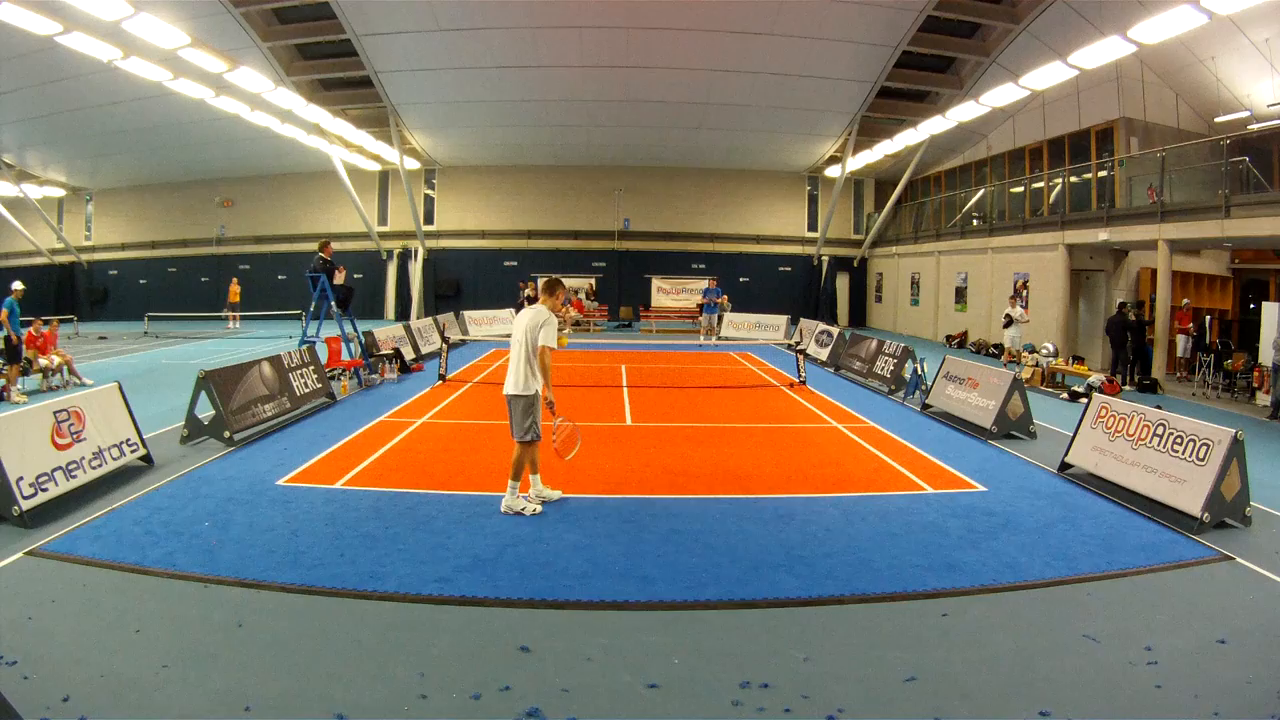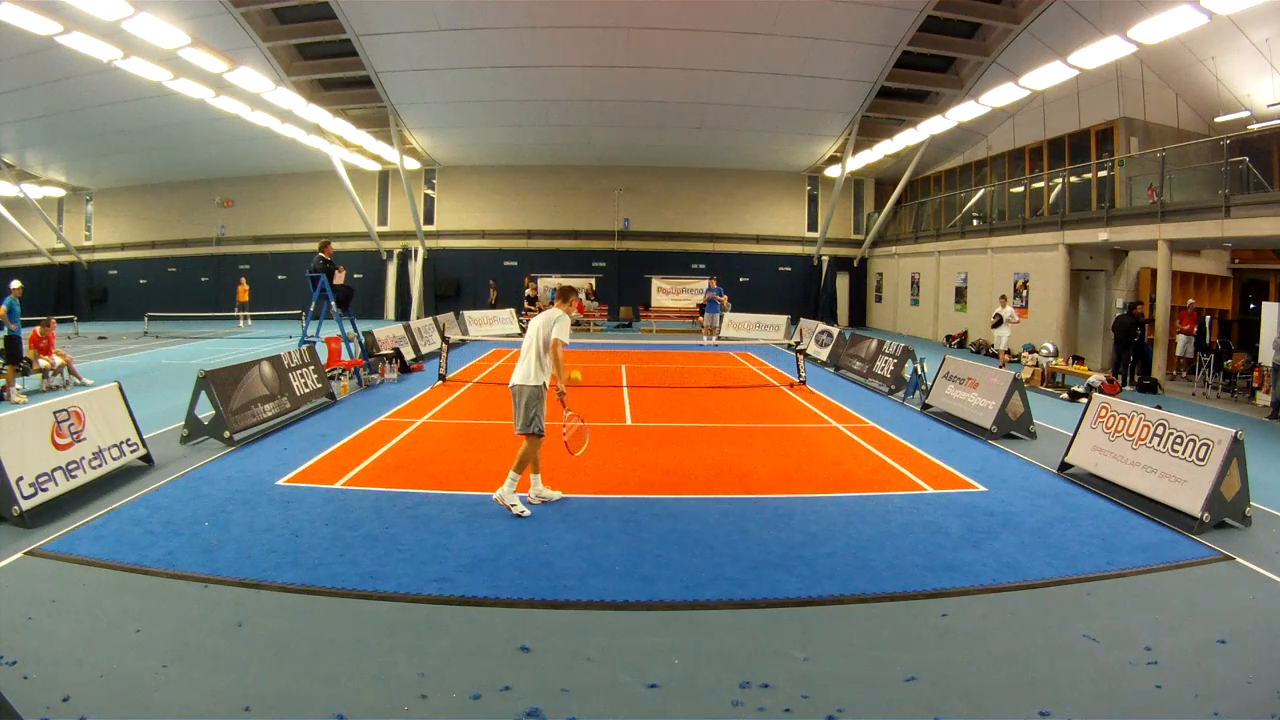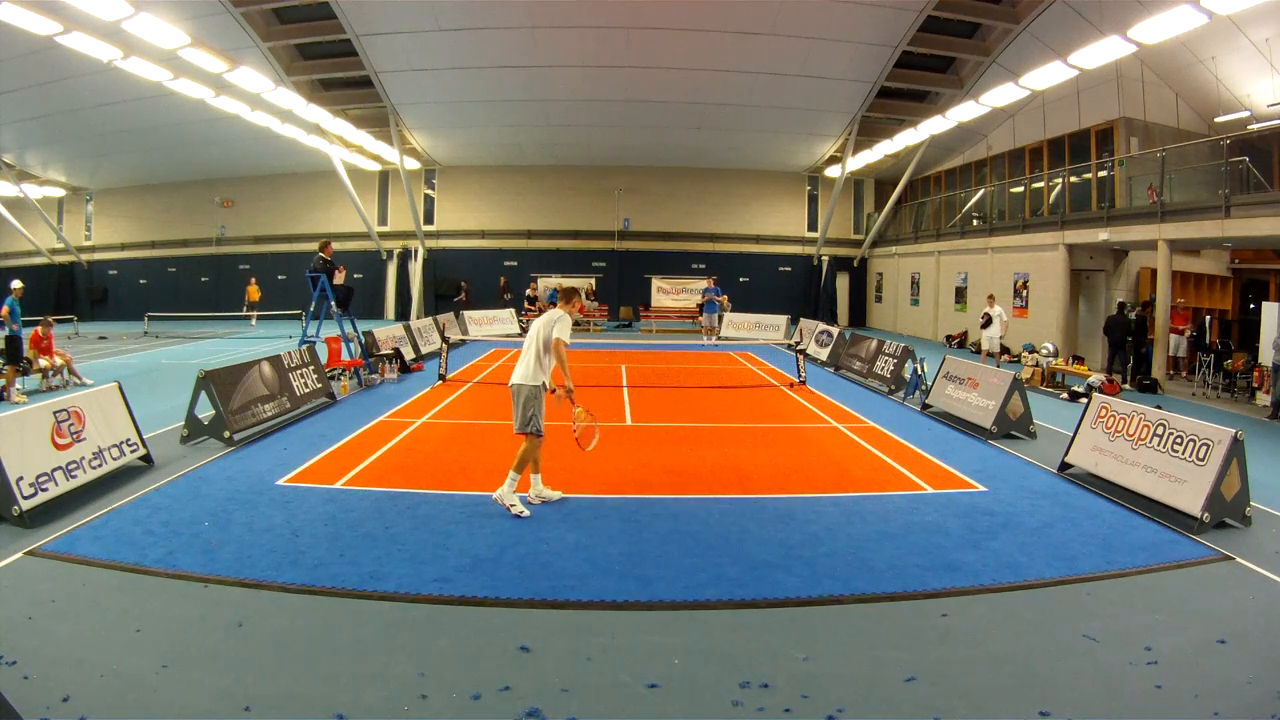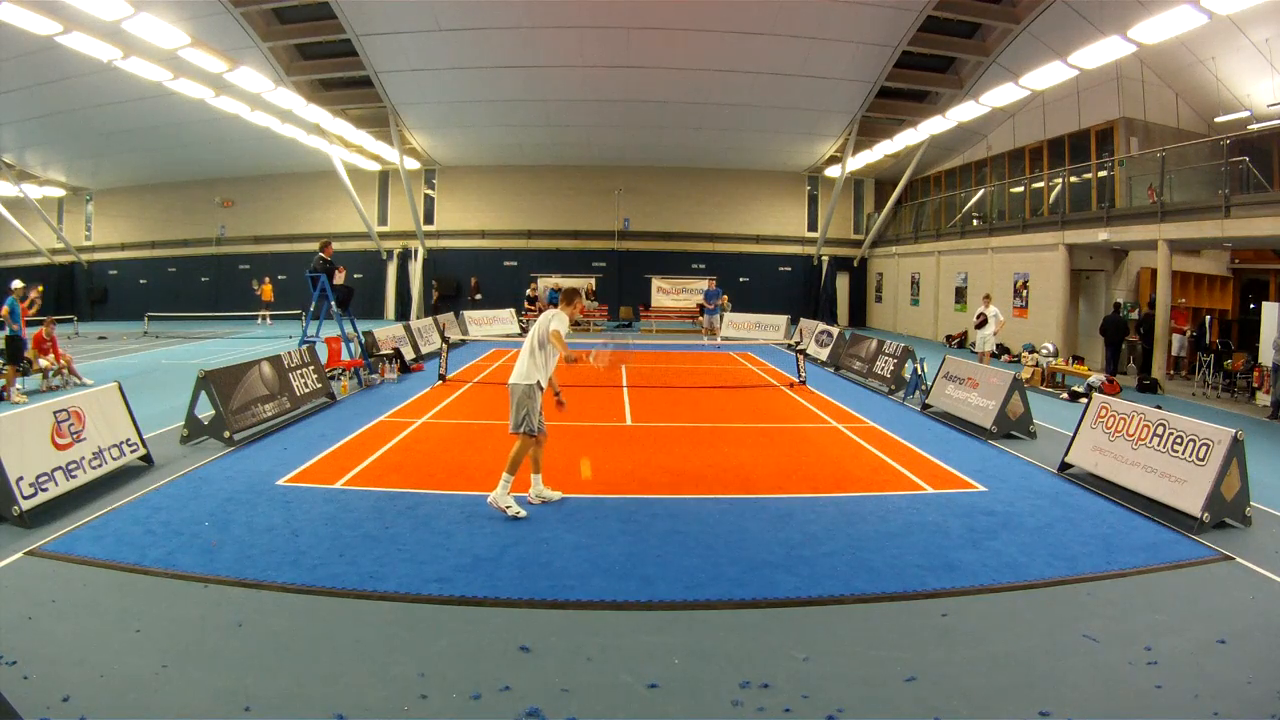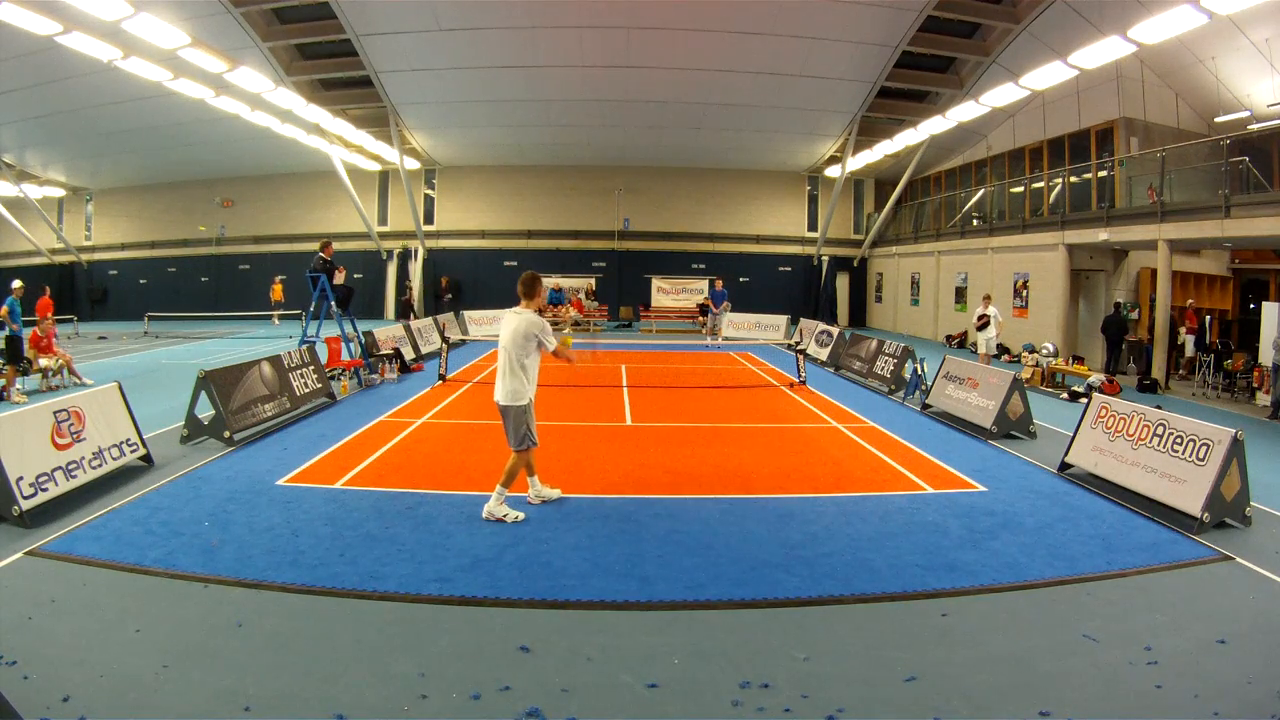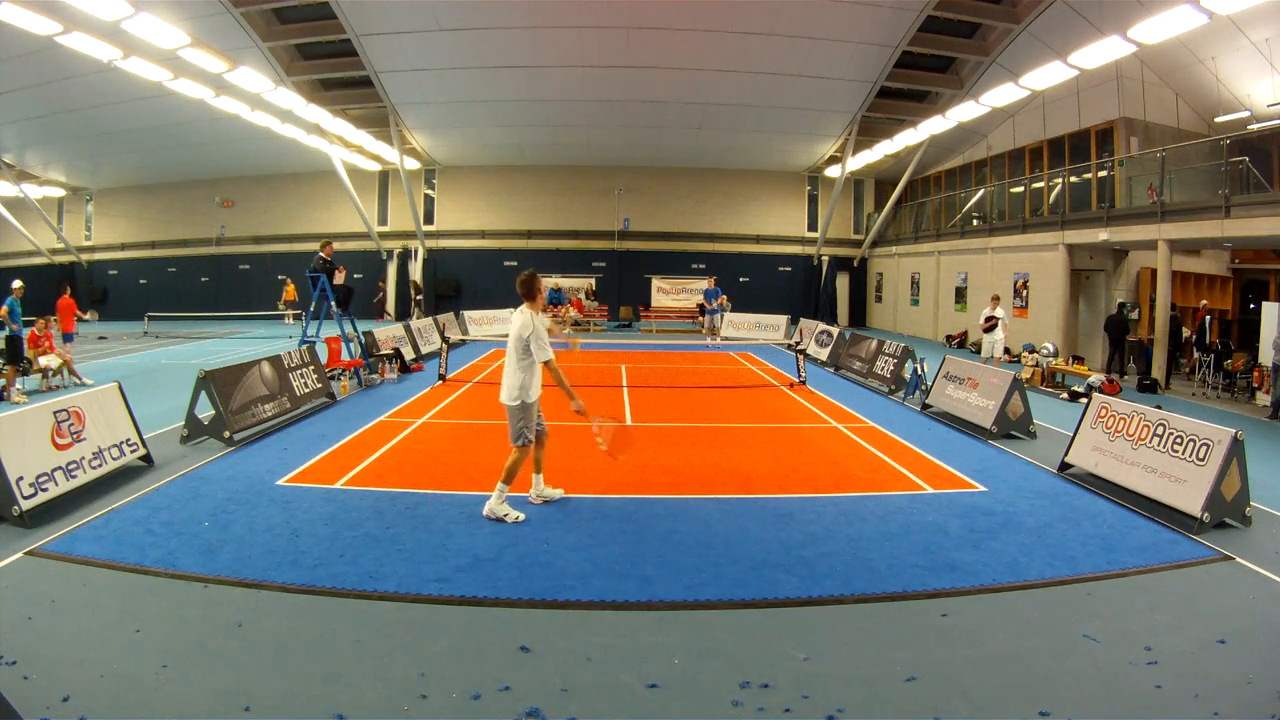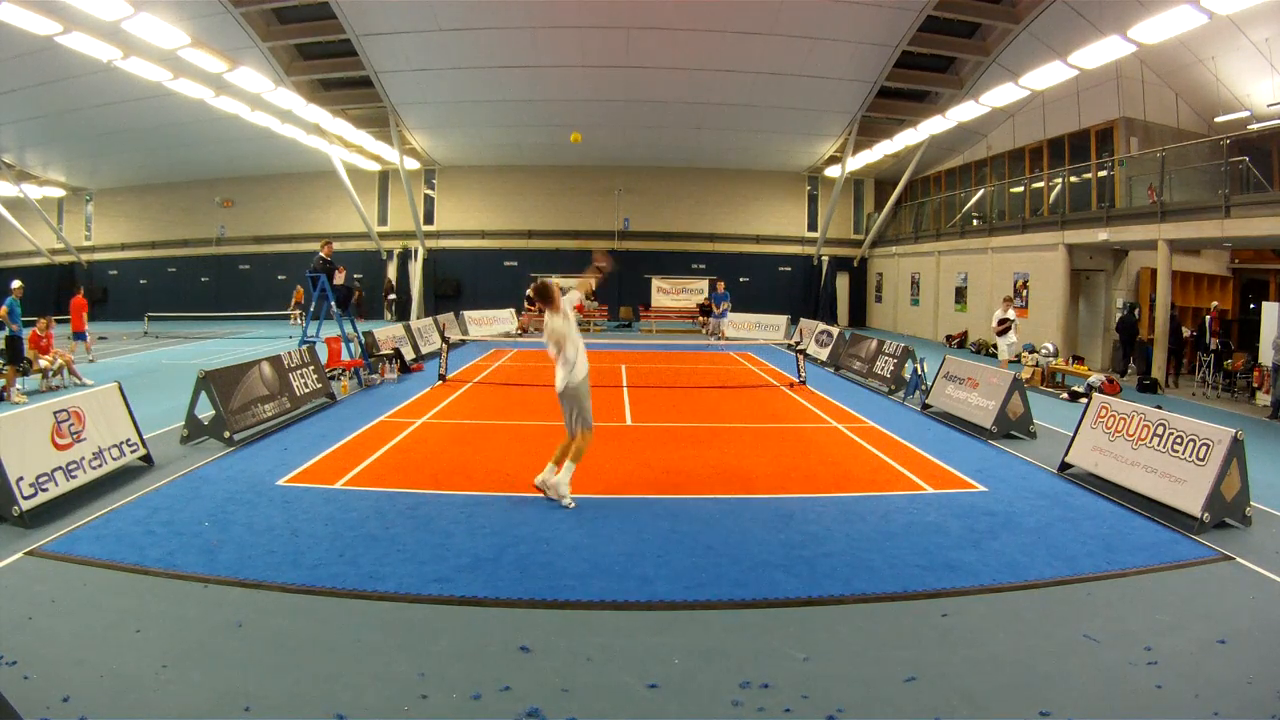
dt=0.7s
person 1, frame 1
left shoulder: (524, 313)
right shoulder: (548, 318)
right elbow: (543, 354)
left wrist: (549, 346)
right wrist: (549, 390)
left hip: (515, 385)
right hip: (526, 388)
left knee: (533, 439)
right knee: (525, 443)
left ankle: (536, 490)
right ankle: (511, 499)
person 1, frame 2
left shoulder: (540, 317)
right shoulder: (562, 317)
right elbow: (555, 347)
left wrist: (556, 376)
right wrist: (560, 381)
left hip: (522, 380)
right hip: (532, 383)
left knee: (536, 437)
right knee: (534, 437)
left ankle: (537, 489)
right ankle: (507, 491)
person 1, frame 3
left shoulder: (544, 318)
right shoulder: (563, 317)
right elbow: (557, 345)
right wrist: (567, 379)
left hip: (525, 381)
right hip: (530, 383)
left knee: (537, 436)
right knee: (532, 437)
left ankle: (536, 489)
right ankle: (506, 491)
person 1, frame 4
left shoulder: (551, 317)
right shoulder: (559, 316)
right elbow: (554, 335)
left wrist: (557, 392)
right wrist: (565, 350)
left hip: (530, 383)
right hip: (526, 383)
left knee: (539, 436)
right knee: (526, 437)
left ankle: (537, 489)
right ankle: (501, 493)
person 1, frame 5
left shoulder: (510, 316)
right shoulder: (536, 323)
right elbow: (556, 351)
left wrist: (560, 346)
right wrist: (570, 356)
left hip: (506, 393)
right hip: (517, 397)
left knee: (525, 445)
right knee: (522, 451)
left ankle: (536, 490)
right ankle: (494, 505)
person 1, frame 6
left shoulder: (527, 314)
right shoulder: (532, 325)
right elbow: (551, 367)
left wrist: (558, 331)
right wrist: (573, 398)
left hip: (527, 393)
right hip: (520, 395)
left knee: (540, 438)
right knee: (522, 448)
left ankle: (538, 489)
right ankle: (495, 503)
person 1, frame 7
left shoulder: (562, 307)
right shoulder: (551, 324)
left elbow: (581, 289)
right elbow: (557, 351)
left wrist: (596, 270)
left hip: (575, 382)
right hip: (573, 384)
left knee: (573, 436)
right knee: (583, 435)
left ankle: (547, 477)
right ankle: (560, 482)
